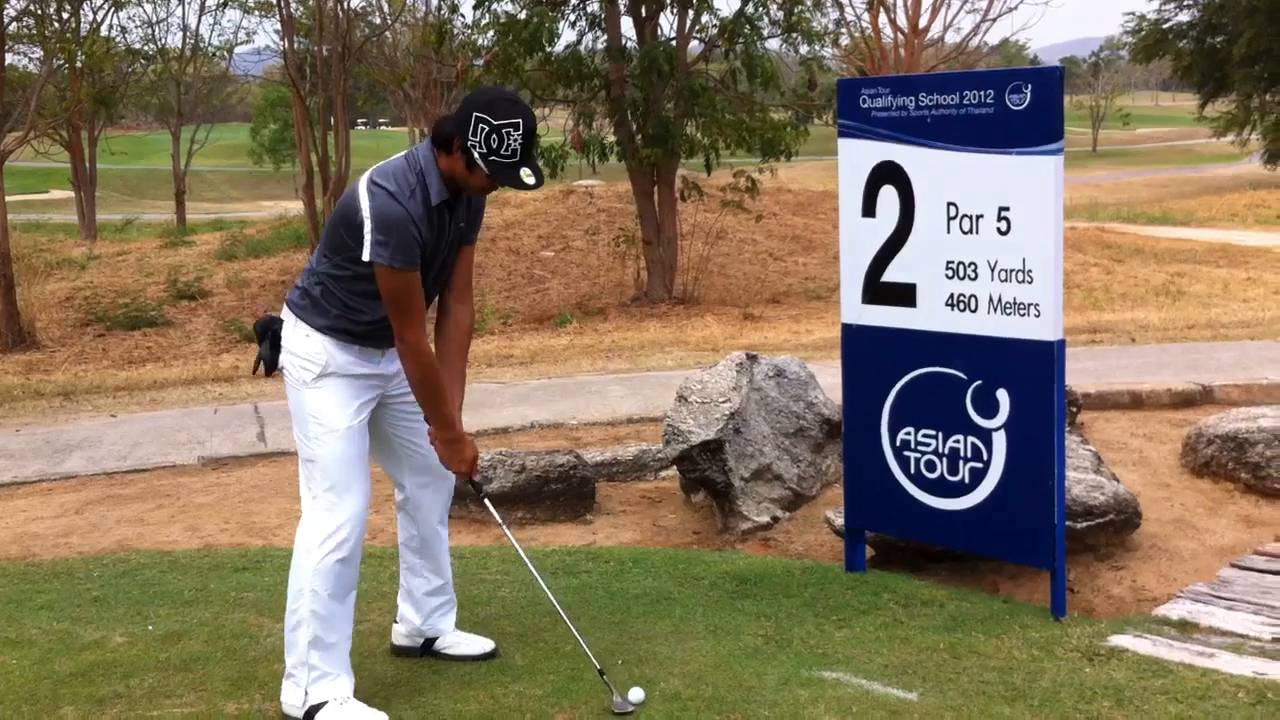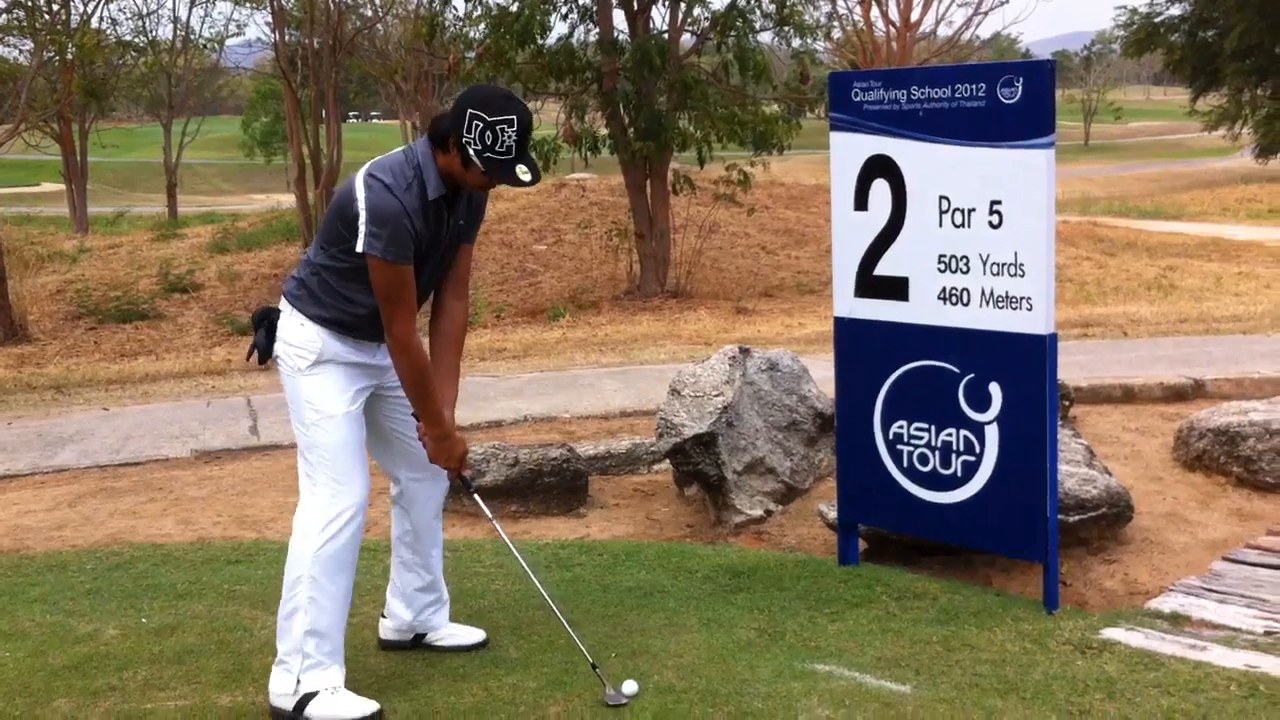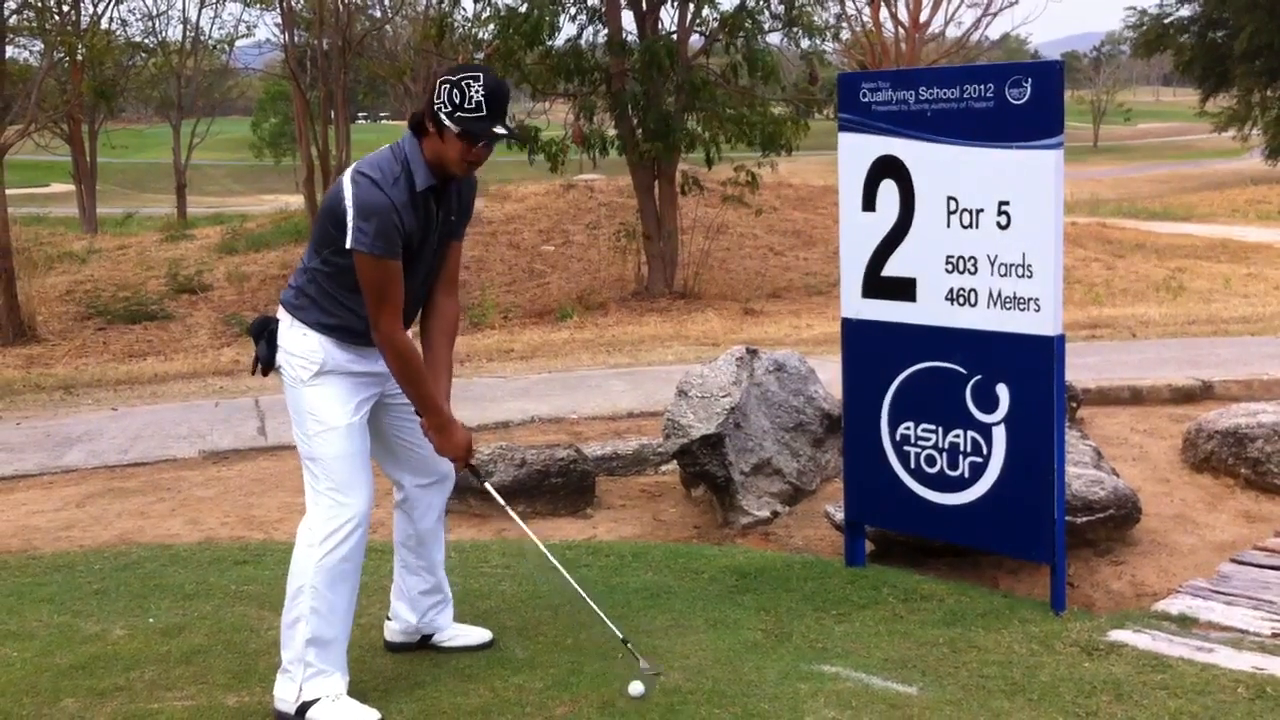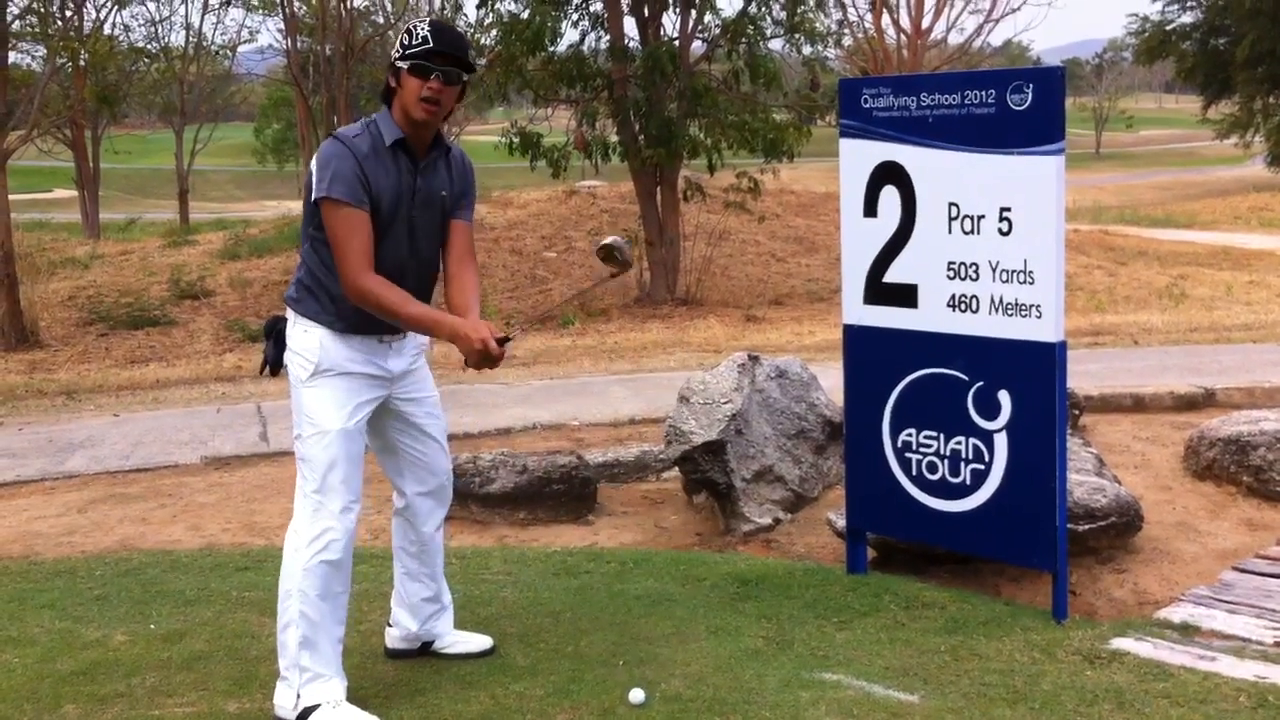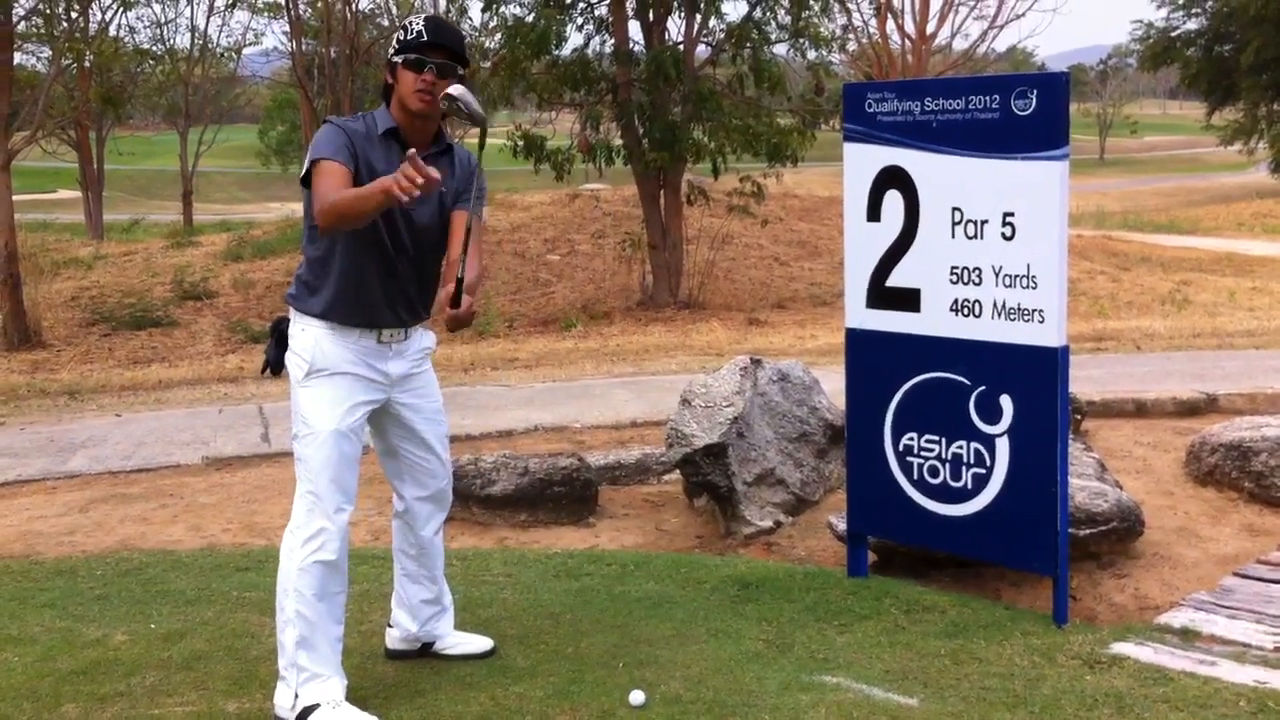
dt=0.4s
person 1, frame 1
left shoulder: (467, 191)
right shoulder: (390, 202)
left elbow: (456, 305)
right elbow: (412, 338)
left wrist: (452, 419)
right wrist: (450, 434)
left hip: (385, 350)
right hip: (325, 352)
left knee: (428, 481)
right knee: (338, 513)
left ankle: (424, 624)
person 1, frame 2
left shoulder: (467, 190)
right shoulder: (386, 194)
left elbow: (451, 302)
right elbow: (401, 330)
left wrist: (444, 414)
right wrist: (438, 427)
left hip: (378, 344)
right hip: (321, 343)
left knee: (424, 473)
right knee: (338, 498)
left ankle: (413, 617)
person 1, frame 3
left shoulder: (458, 184)
right shoulder: (375, 191)
left elbow: (443, 297)
right elbow: (388, 326)
left wrist: (440, 406)
right wrist: (441, 421)
left hip: (383, 349)
right hip: (323, 351)
left knee: (428, 477)
right knee: (343, 507)
left ankle: (418, 618)
person 1, frame 4
left shoulder: (456, 167)
right shoulder: (346, 154)
left elbow: (459, 263)
right elbow: (358, 281)
left wrist: (472, 330)
right wrist: (452, 328)
left hip: (401, 346)
right hip: (331, 348)
left knee: (428, 484)
right knee: (329, 512)
left ankle: (419, 624)
person 1, frame 5
left shoulder: (461, 165)
right shoulder: (341, 137)
left elbow: (464, 252)
right elbow: (328, 212)
left wrist: (463, 294)
right wrist: (388, 186)
left hip: (408, 346)
right hip: (333, 346)
left knee: (428, 489)
right knee: (324, 513)
left ankle: (418, 625)
